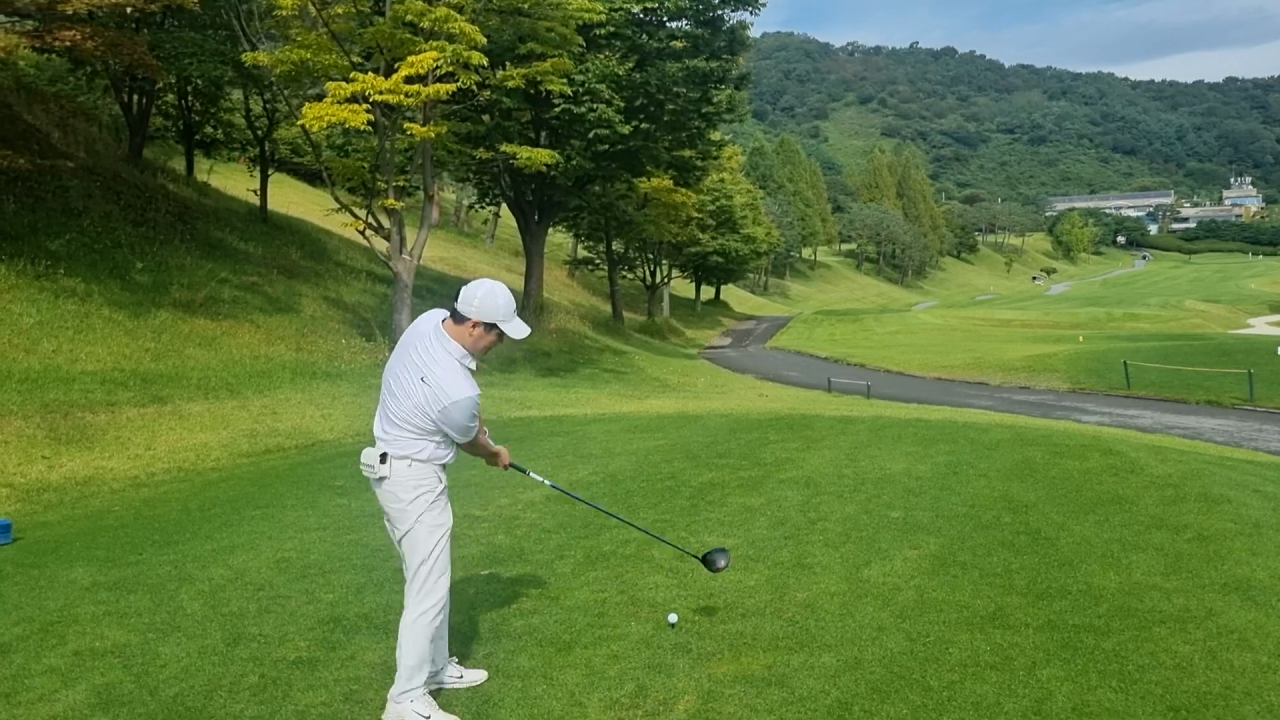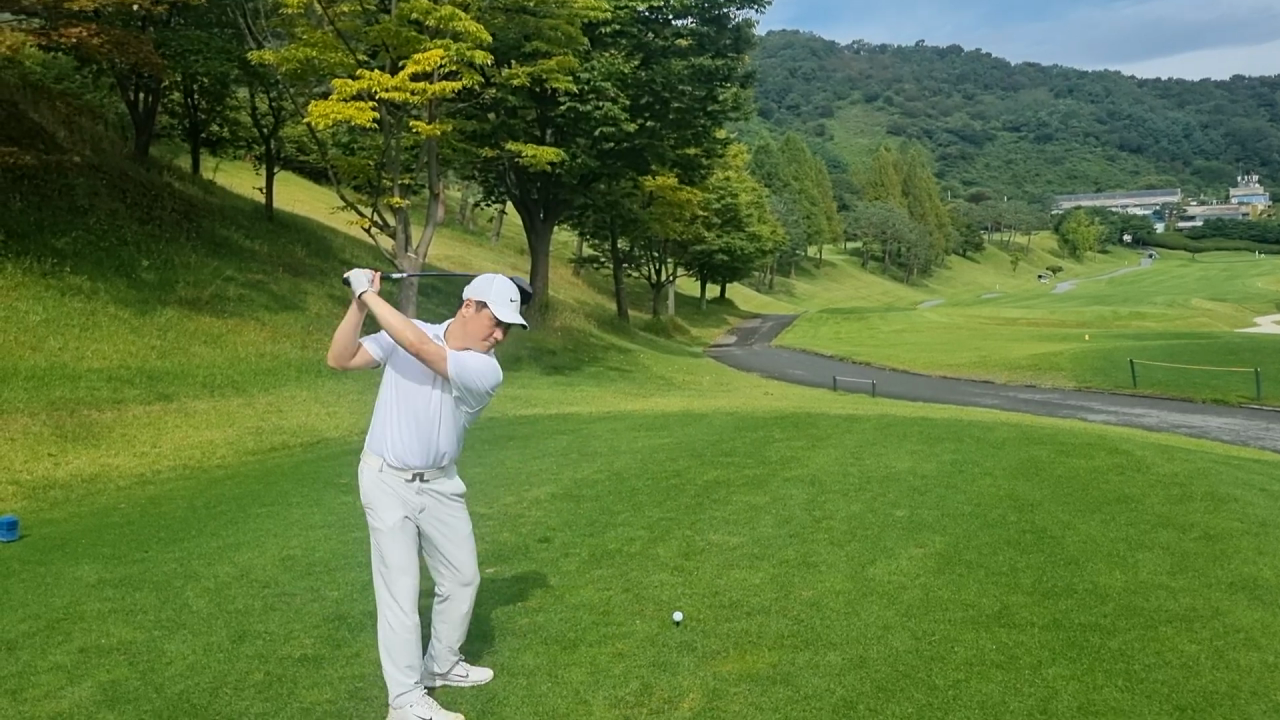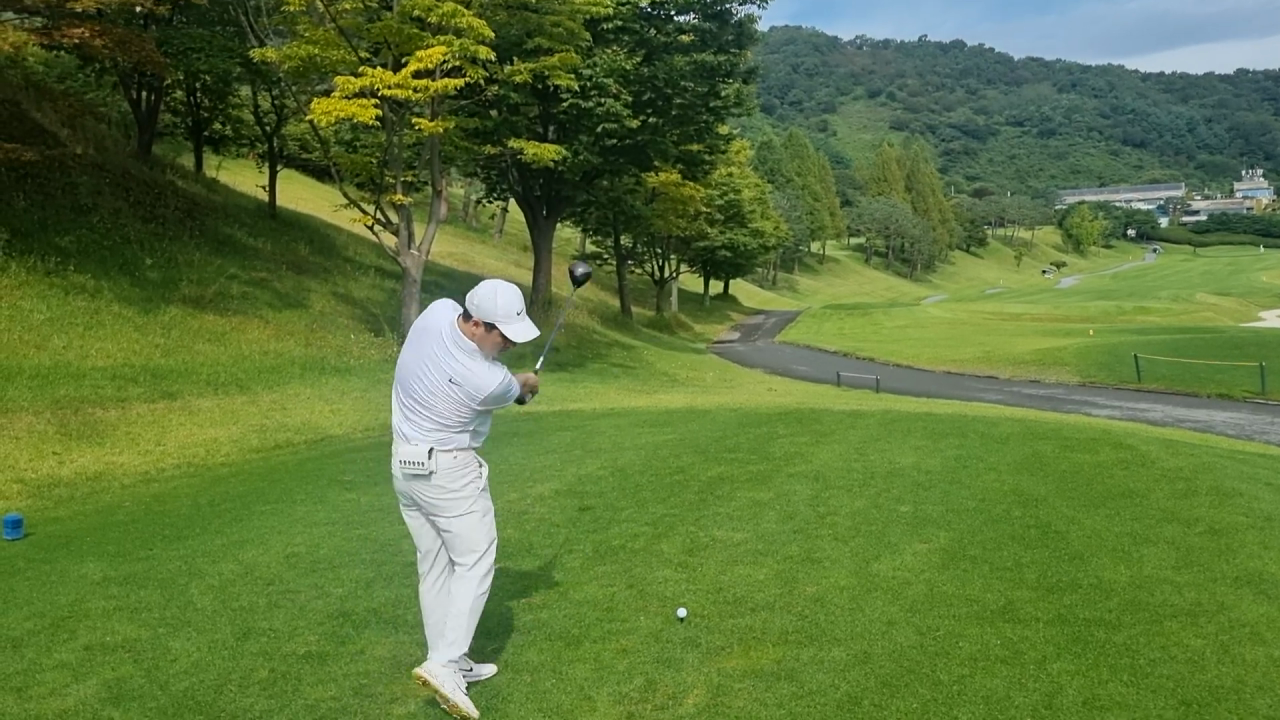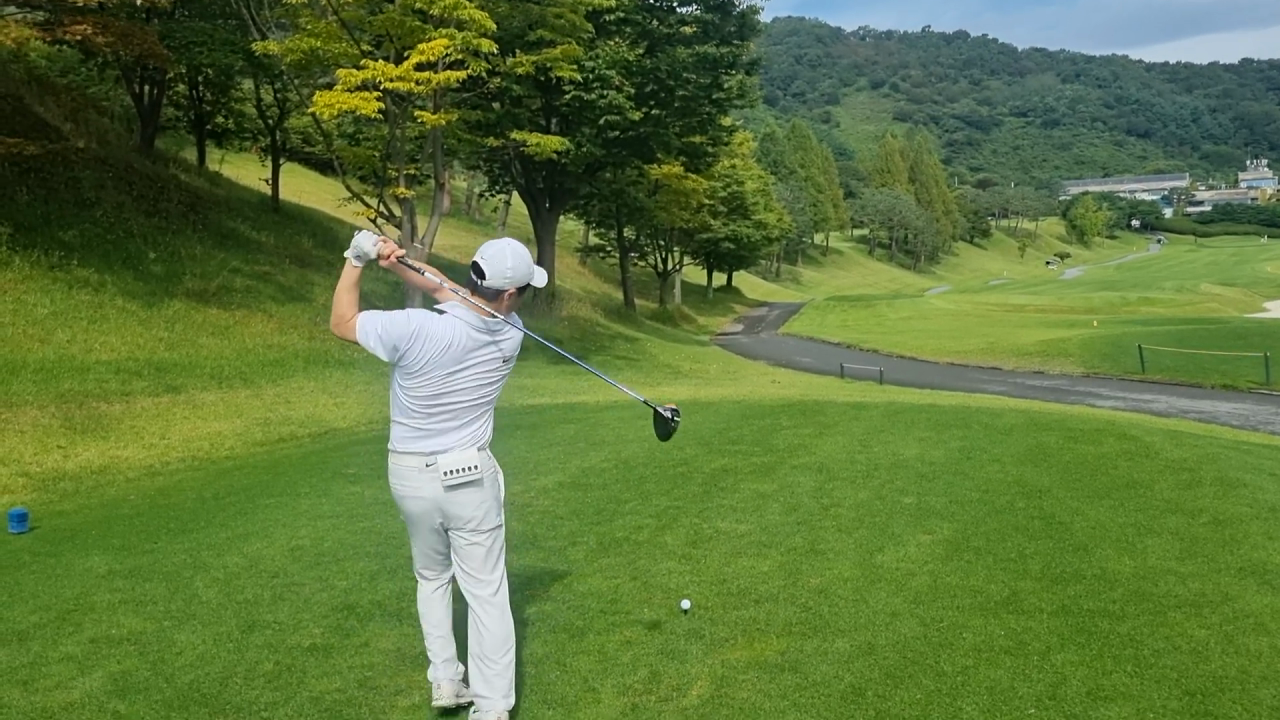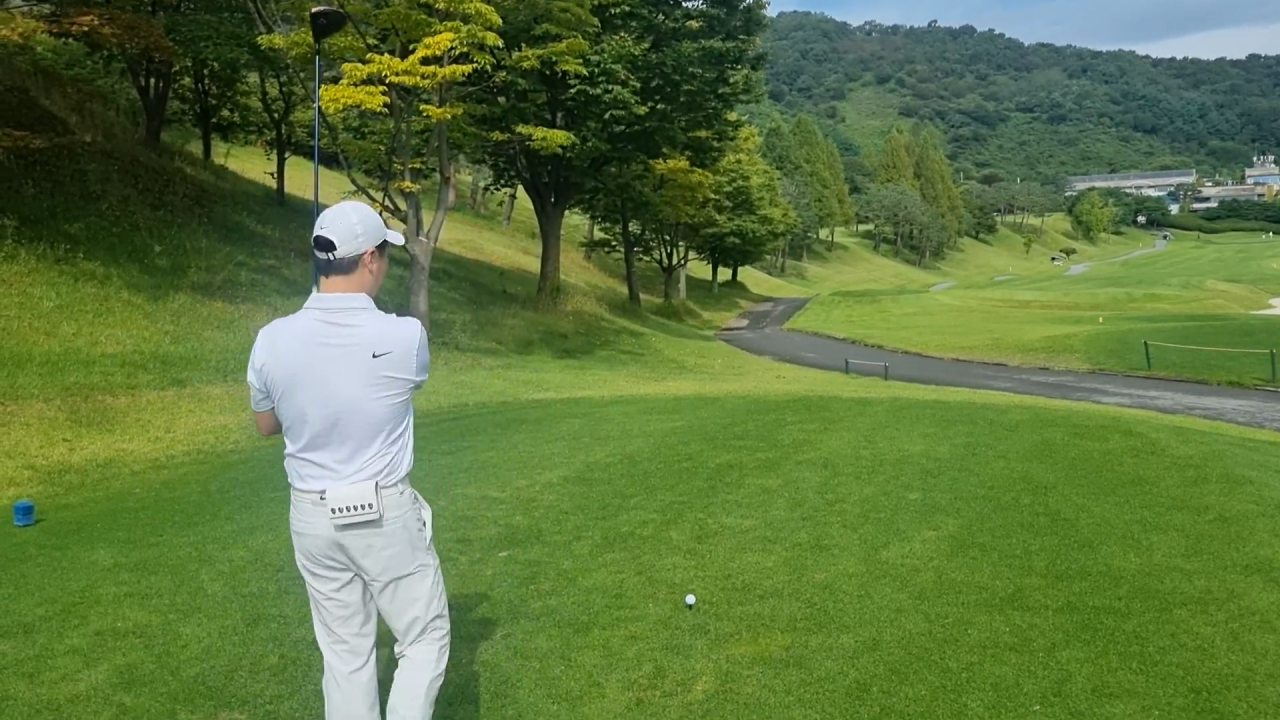
dt=0.7s
person 1, frame 1
left shoulder: (431, 320)
right shoulder: (456, 393)
right elbow: (470, 442)
left wrist: (478, 427)
right wrist: (495, 454)
left hip: (393, 471)
right hip: (414, 480)
left knee: (427, 579)
right knee: (430, 587)
left ankle: (434, 667)
person 1, frame 2
left shoulder: (486, 372)
right shoulder: (414, 329)
left elbow: (420, 349)
right elbow: (339, 360)
left wrist: (371, 297)
right wrist: (358, 303)
left hip: (439, 484)
right hip: (386, 480)
left knee: (461, 579)
right knee: (399, 591)
left ankle: (440, 665)
person 1, frame 3
left shoulder: (439, 312)
right shoulder: (484, 381)
right elbow: (508, 388)
left wrist: (515, 381)
right wrist: (525, 383)
left hip: (410, 466)
right hip: (449, 470)
left knee: (436, 566)
right knee: (474, 565)
left ankle: (447, 660)
right ankle: (444, 664)
person 1, frame 4
left shoulder: (415, 330)
right shoulder: (509, 336)
left elbow: (341, 324)
right elbow: (453, 296)
left wrist: (357, 258)
right wrist: (399, 263)
left hip: (411, 476)
right hip: (471, 478)
left knee: (431, 578)
right knee: (487, 592)
left ankle: (446, 676)
person 1, frame 5
left shoulder: (272, 340)
right shoulder: (405, 335)
left elbow: (267, 425)
left hip: (312, 517)
right hip: (385, 514)
left knee: (344, 654)
right knee: (425, 638)
